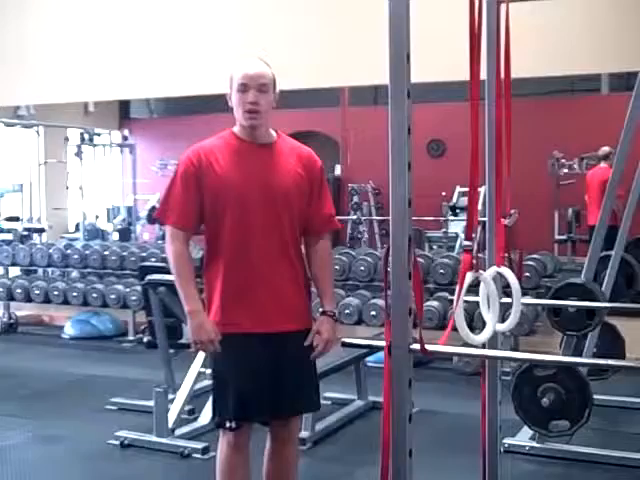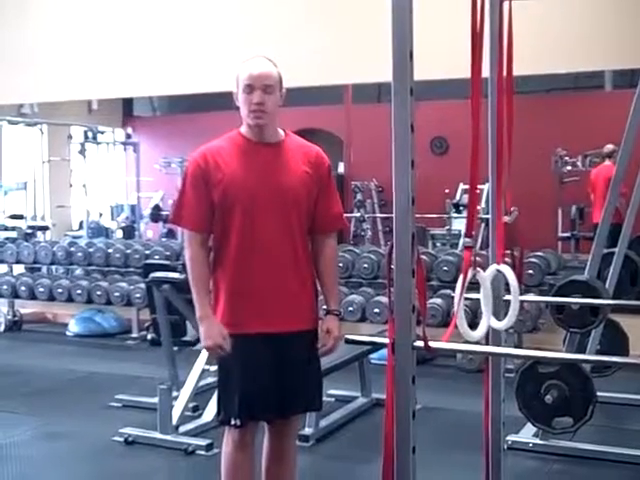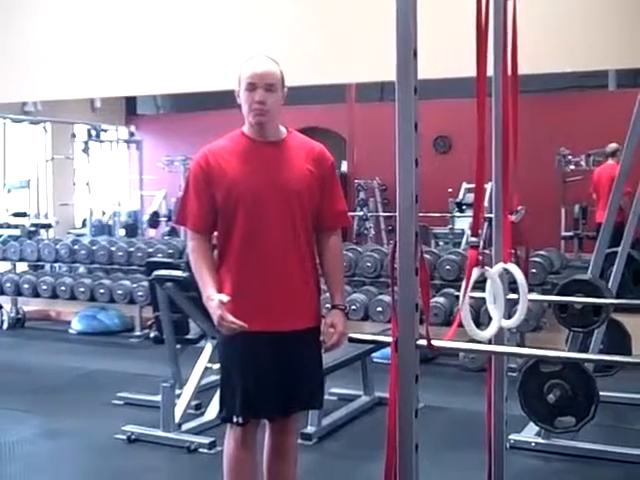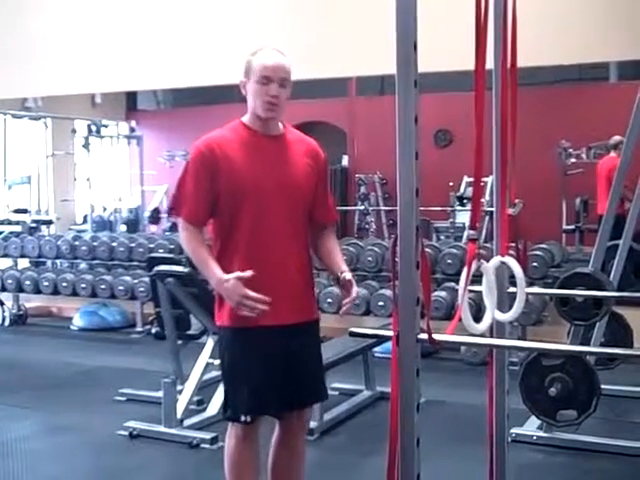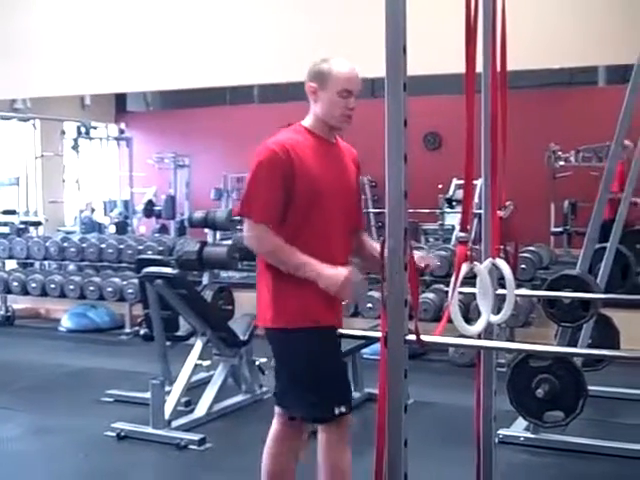
dt=1s
person 1, frame 1
left shoulder: (305, 162)
right shoulder: (201, 160)
left elbow: (319, 242)
right elbow: (176, 240)
left wrist: (328, 310)
right wrist: (193, 310)
left hip: (293, 322)
right hip: (232, 324)
left knee: (286, 426)
right knee: (235, 430)
person 1, frame 2
left shoulder: (313, 160)
right shoulder: (208, 161)
left elbow: (325, 241)
right elbow: (195, 244)
left wrist: (333, 310)
right wrist: (205, 316)
left hip: (298, 321)
right hip: (238, 323)
left knee: (286, 424)
right knee: (240, 428)
person 1, frame 3
left shoulder: (316, 157)
right shoulder: (211, 160)
left elbow: (329, 236)
right elbow: (197, 238)
left wrist: (338, 305)
right wrist: (210, 295)
left hip: (300, 317)
right hip: (242, 320)
left knee: (287, 421)
right knee: (242, 425)
person 1, frame 4
left shoulder: (310, 152)
right shoulder: (212, 150)
left elbow: (321, 227)
right elbow: (188, 228)
left wrist: (340, 271)
right wrist: (219, 279)
left hip: (300, 312)
right hip: (244, 315)
left knee: (297, 417)
right knee: (244, 423)
person 1, frame 5
left shoulder: (348, 156)
right shoulder: (278, 151)
right elbow: (255, 234)
right wrist: (320, 273)
left hip: (321, 309)
right hip: (296, 311)
left knee: (293, 417)
right knee: (335, 421)
